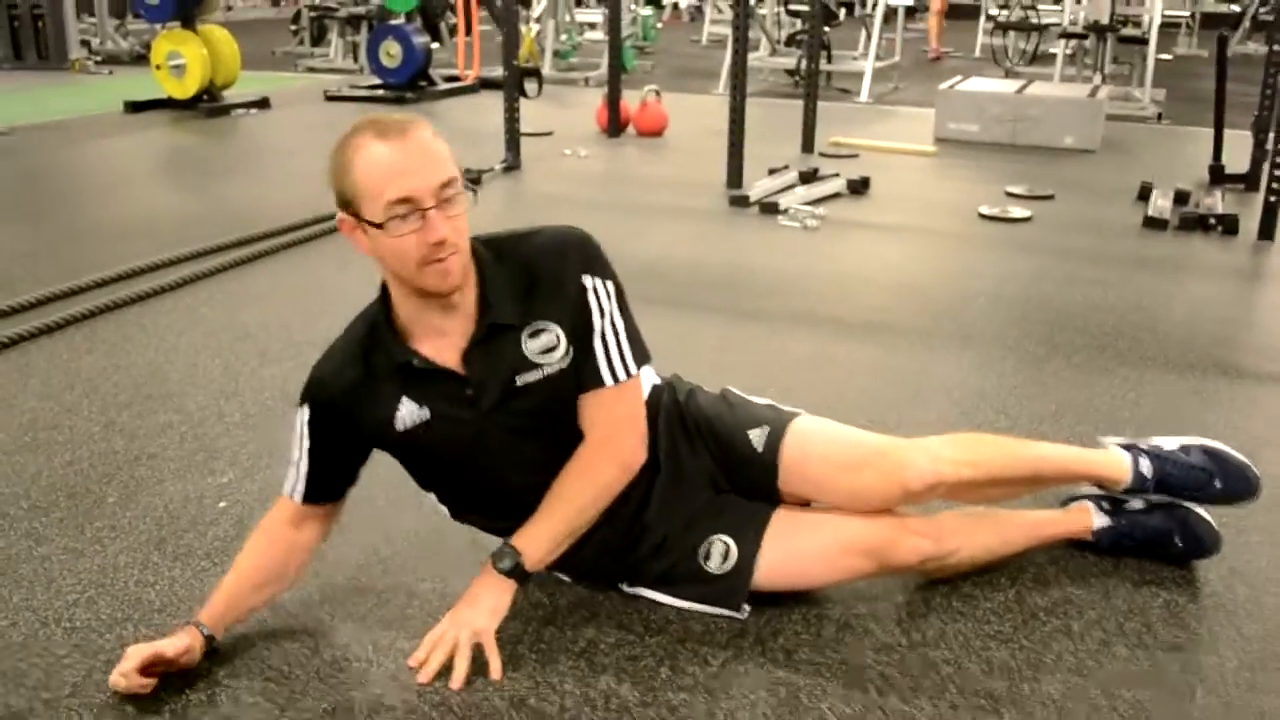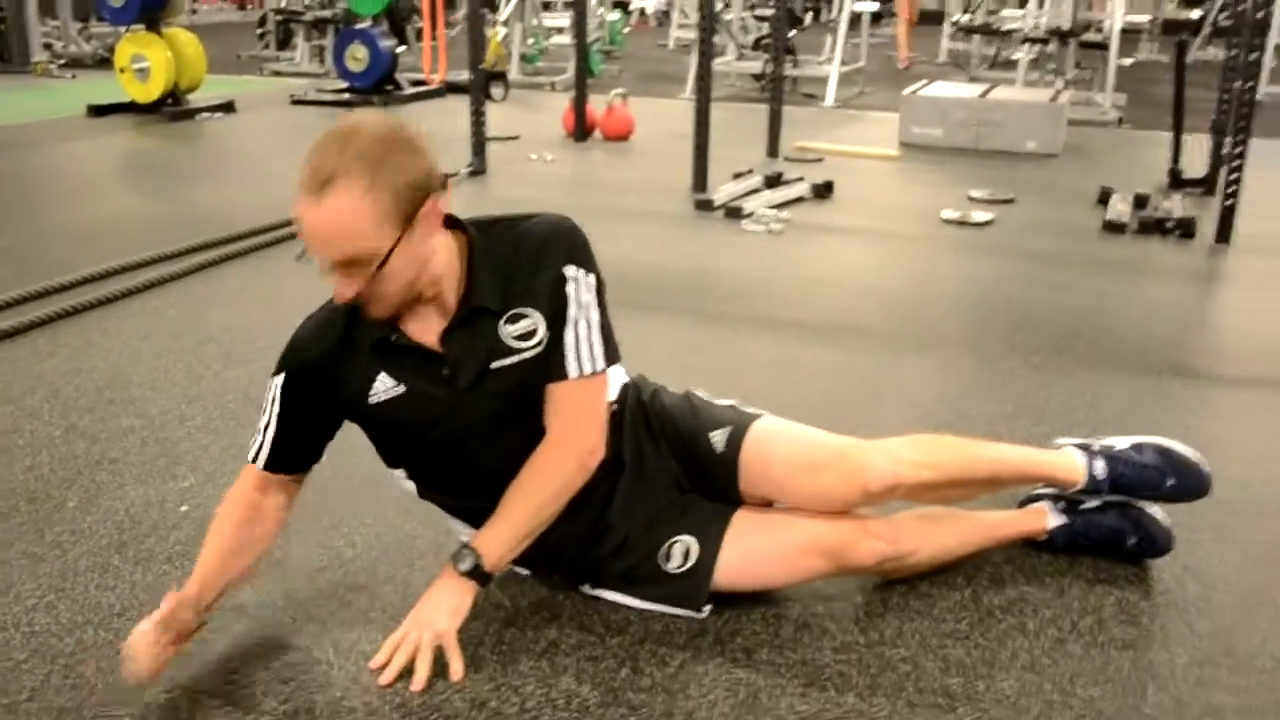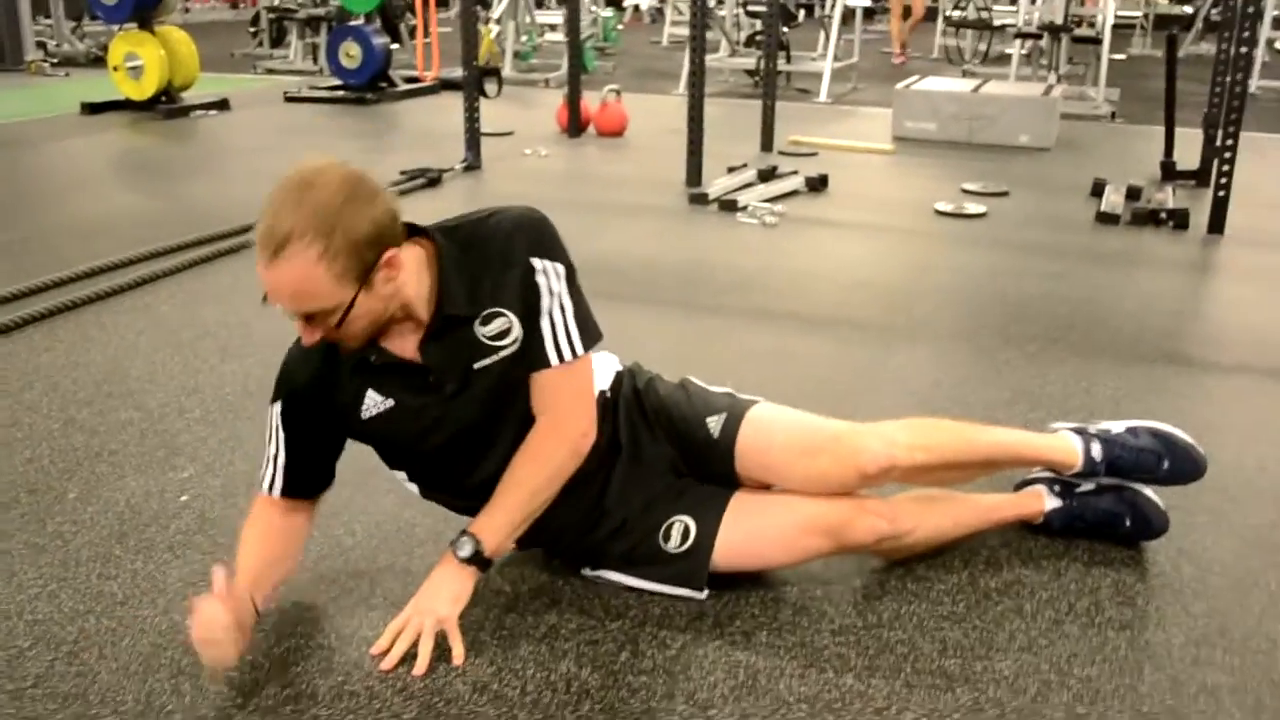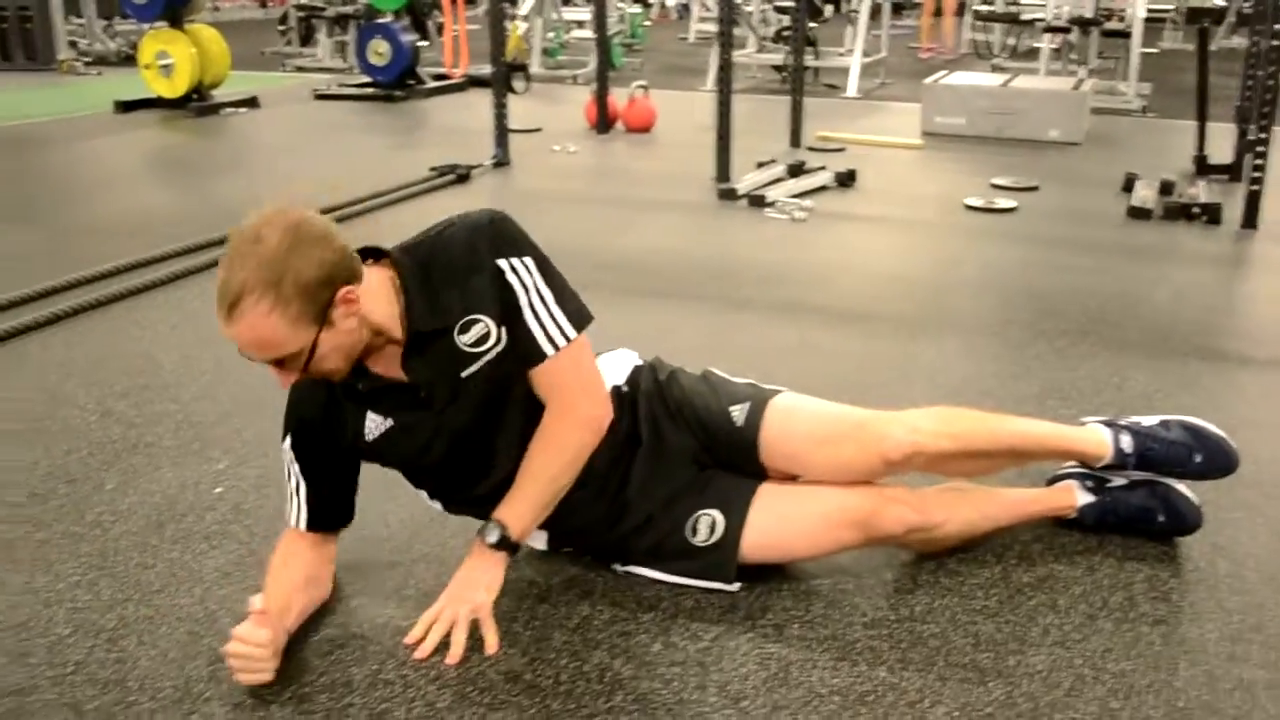
dt=0.2s
person 1, frame 1
left shoulder: (560, 265)
right shoulder: (352, 384)
left elbow: (618, 438)
right elbow: (303, 517)
left wrist: (501, 576)
right wrist: (198, 634)
left hip: (681, 436)
right hip: (629, 546)
left knee: (902, 476)
right knee: (895, 545)
left ankle: (1122, 465)
right ankle: (1094, 525)
person 1, frame 2
left shoulder: (543, 252)
right shoulder: (326, 357)
left elbow: (579, 437)
right elbow: (266, 487)
left wrist: (461, 575)
right wrist: (182, 612)
left hip: (647, 436)
right hip: (594, 542)
left knee: (860, 479)
right knee: (852, 549)
left ankle: (1075, 467)
right ankle: (1049, 526)
person 1, frame 3
left shoulder: (513, 247)
right shoulder: (316, 380)
left elbow: (568, 424)
right elbow: (287, 506)
left wrist: (463, 561)
right wrist: (236, 605)
left hip: (638, 422)
right hip: (597, 527)
left knee: (857, 460)
right knee: (855, 526)
left ankle: (1073, 451)
right ankle: (1050, 506)
person 1, frame 4
left shoulder: (478, 252)
right shoulder: (323, 411)
left elbow: (580, 405)
right elbow: (314, 538)
left wrist: (490, 550)
right wrist: (267, 628)
left hip: (654, 413)
right hip: (621, 519)
left knee: (881, 443)
right knee: (878, 516)
left ankle: (1104, 444)
right ankle: (1080, 500)
